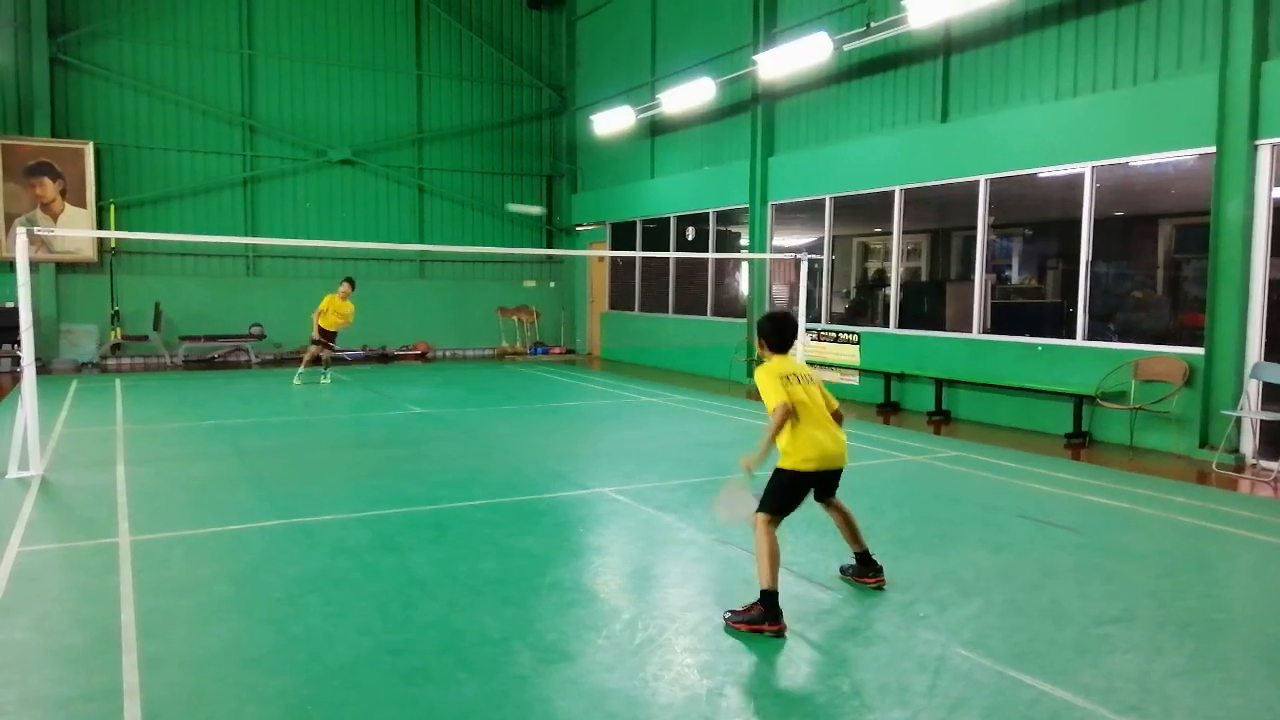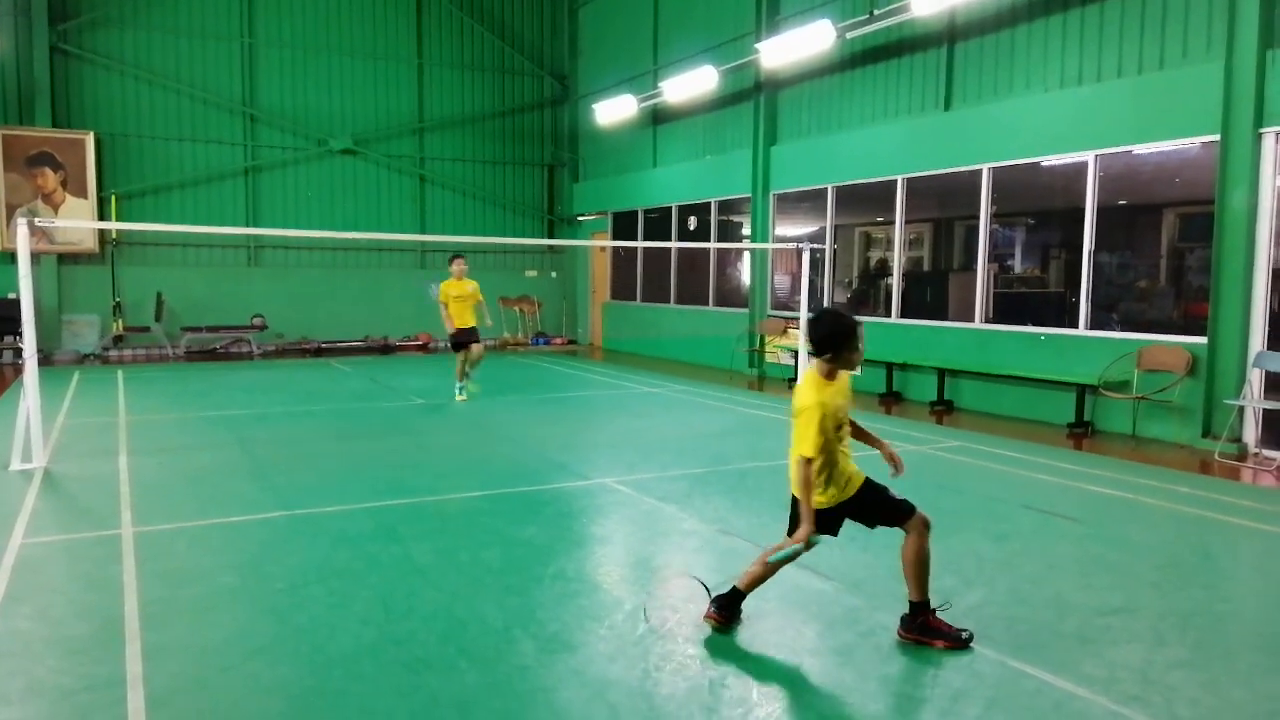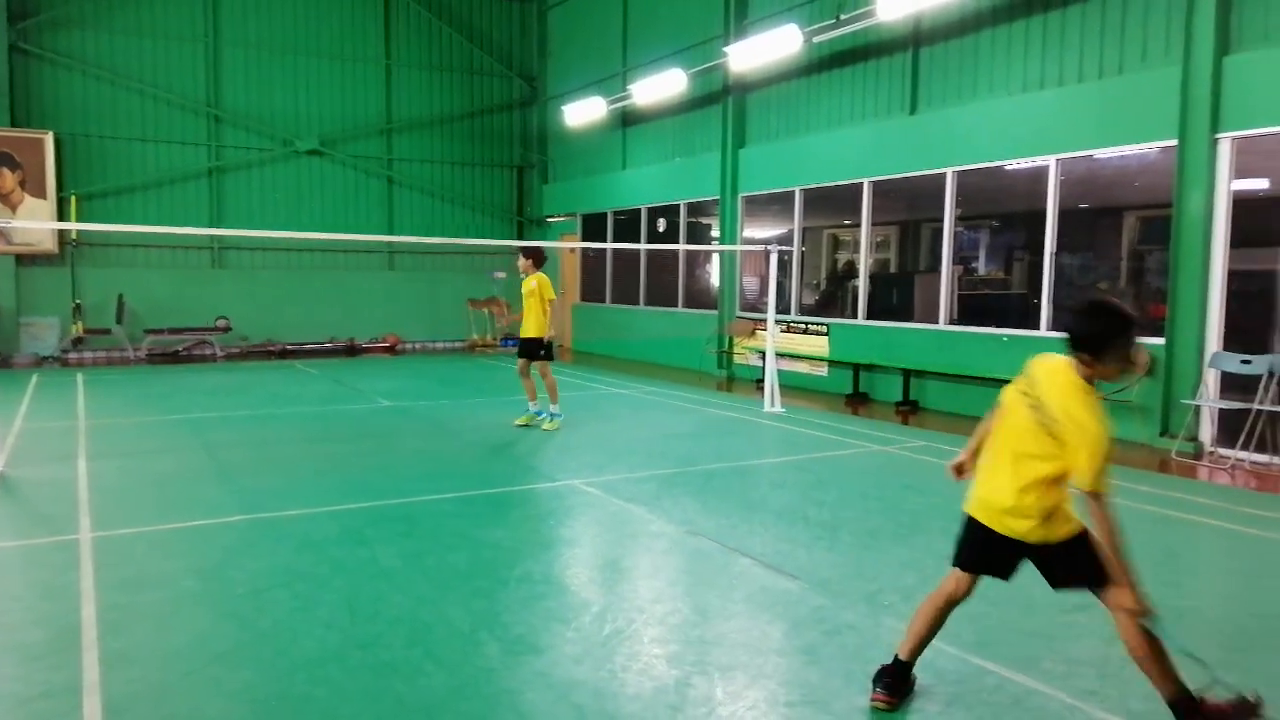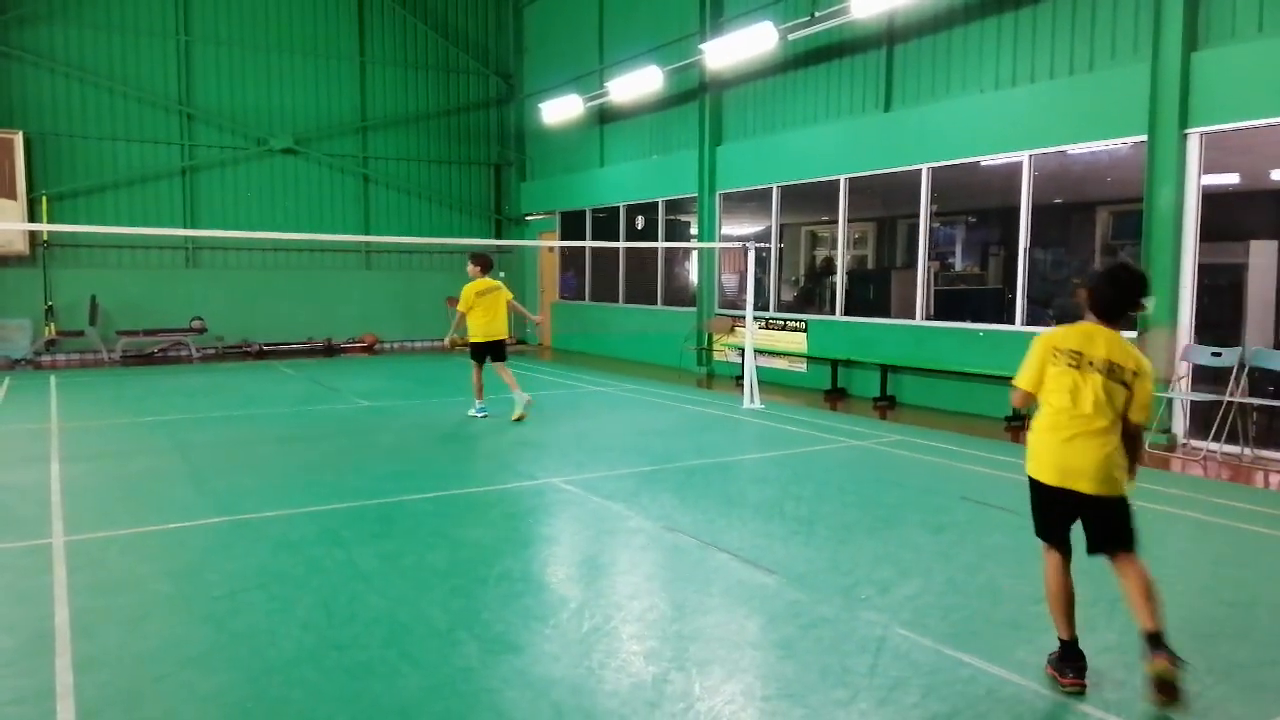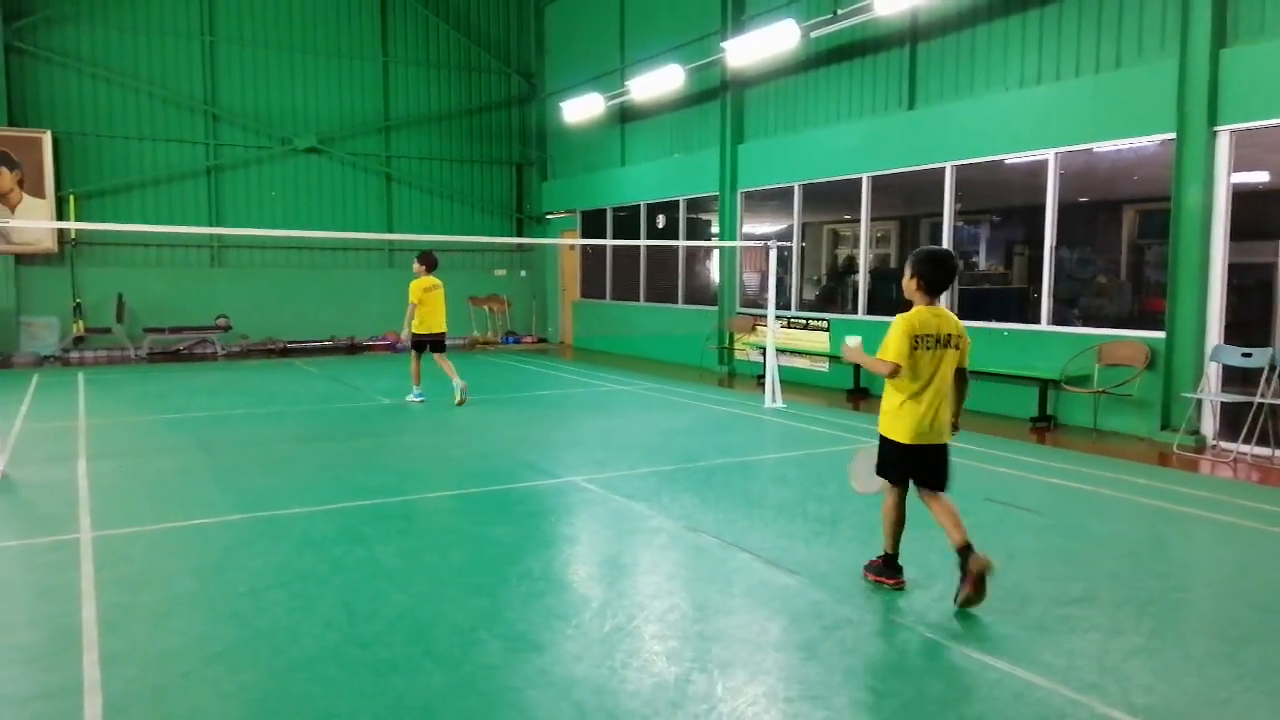
dt=1s
person 1, frame 1
left shoulder: (767, 373)
right shoulder: (804, 371)
left elbow: (783, 410)
right elbow: (837, 414)
left wrist: (762, 452)
left hip: (802, 456)
right hip: (834, 452)
left knee: (763, 521)
right knee: (829, 501)
left ankle: (769, 608)
right ankle: (867, 565)
person 1, frame 2
left shoulder: (833, 374)
right shoulder: (814, 402)
right elbow: (804, 462)
left wrist: (880, 445)
right wrist: (808, 520)
left hip: (835, 480)
right hip: (825, 487)
left knee: (794, 544)
right knee: (917, 525)
left ankle: (728, 602)
right ankle: (918, 619)
person 1, frame 3
left shoulder: (1040, 366)
right shoulder: (1086, 422)
left elbow: (999, 414)
right elbow: (1095, 505)
left wrist: (970, 452)
right wrist: (1125, 585)
left hip: (986, 502)
right hip: (1034, 517)
left knee: (955, 587)
right knee: (1118, 599)
left ankle: (893, 678)
person 1, frame 4
left shoulder: (1052, 341)
right shoulder: (1134, 361)
left elbow: (1020, 400)
right elbow: (1135, 430)
left wrist: (1045, 396)
right wrist: (1128, 470)
left hip: (1050, 464)
right hip: (1103, 472)
left knee: (1055, 552)
right knee: (1125, 560)
left ankle: (1069, 658)
right ankle: (1156, 647)
person 1, frame 5
left shoulder: (906, 323)
right shoulder: (955, 325)
left elbow: (890, 370)
right elbow: (960, 378)
left wrist: (858, 356)
right wrist: (952, 414)
left hip: (902, 425)
right hip: (937, 427)
left knee: (895, 491)
right knee: (933, 495)
left ankle: (889, 565)
right ankle: (969, 558)
